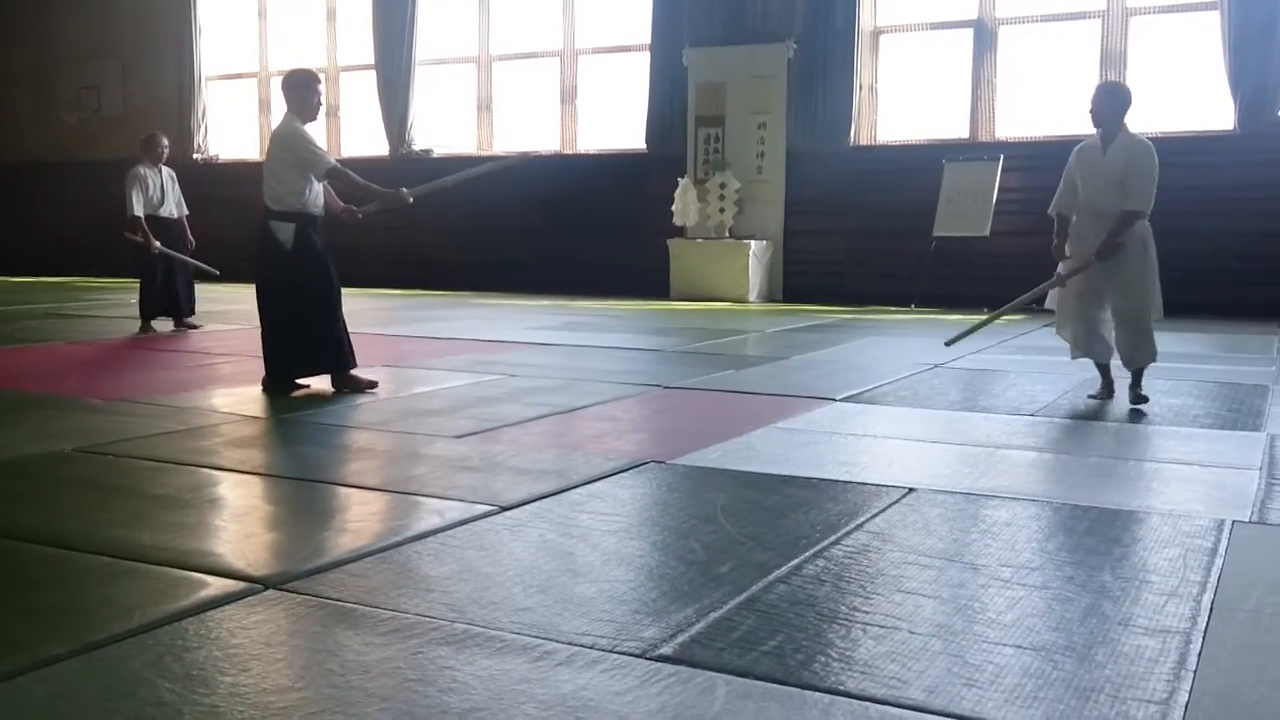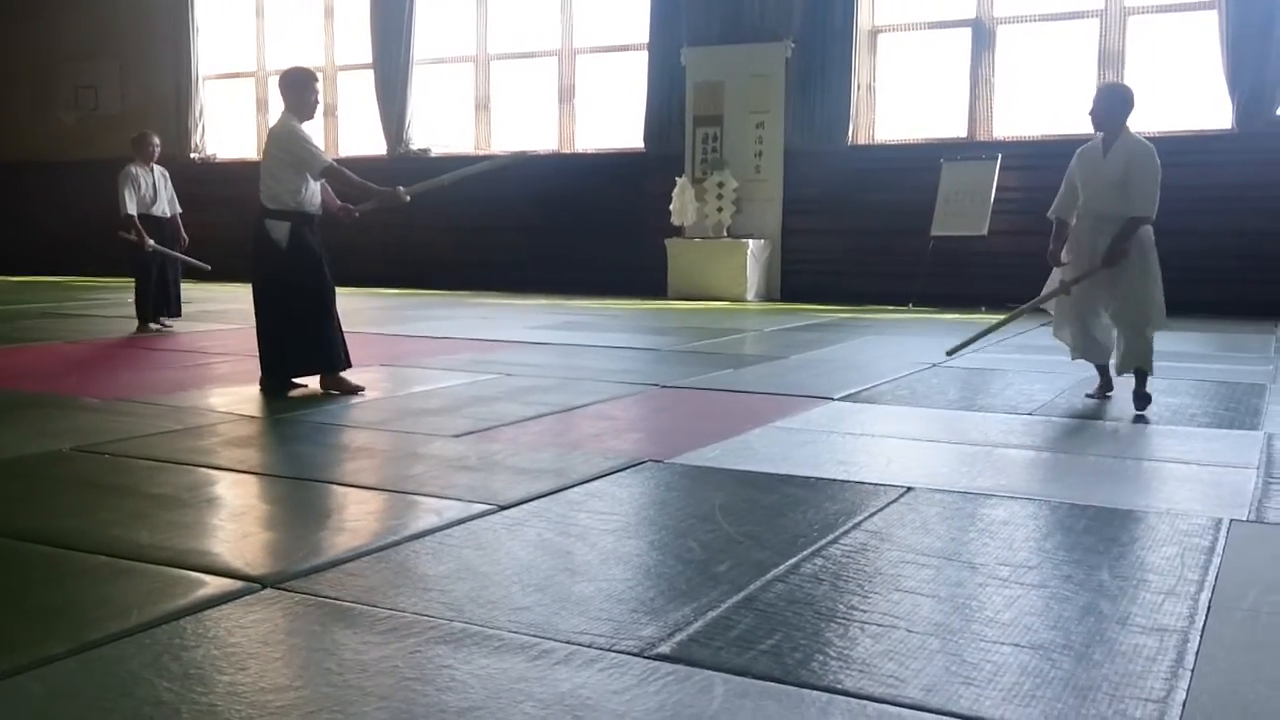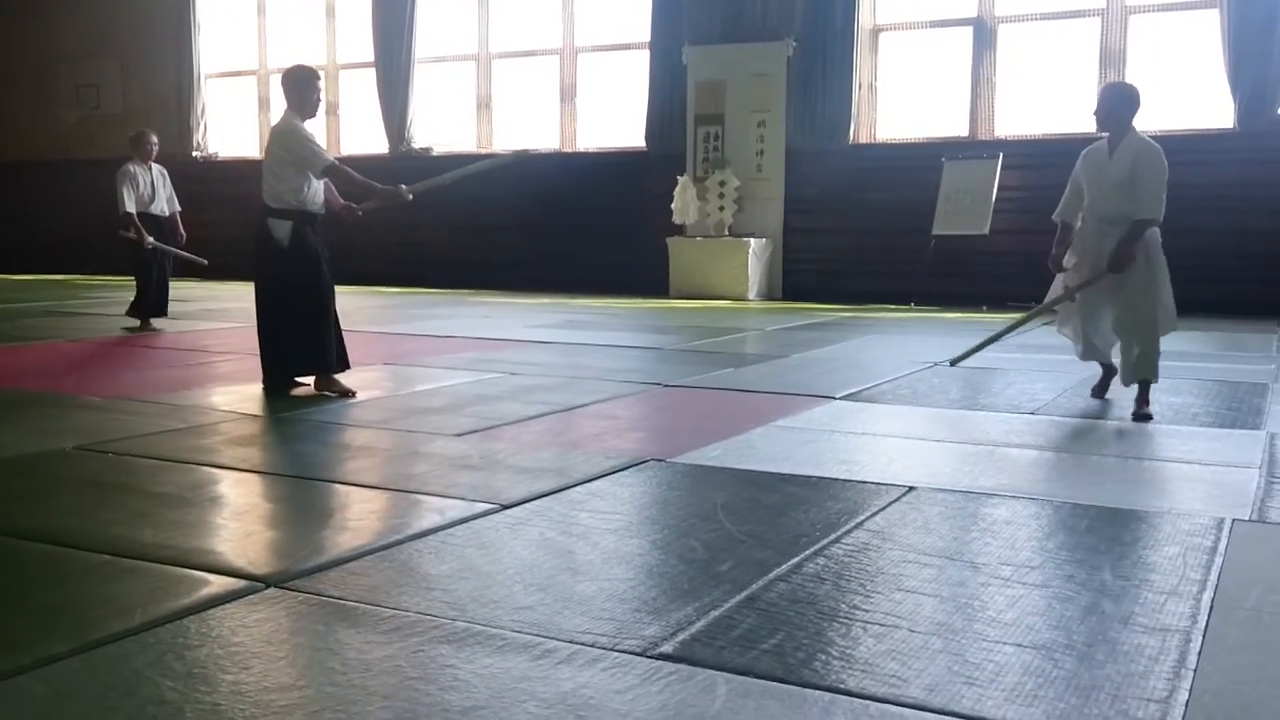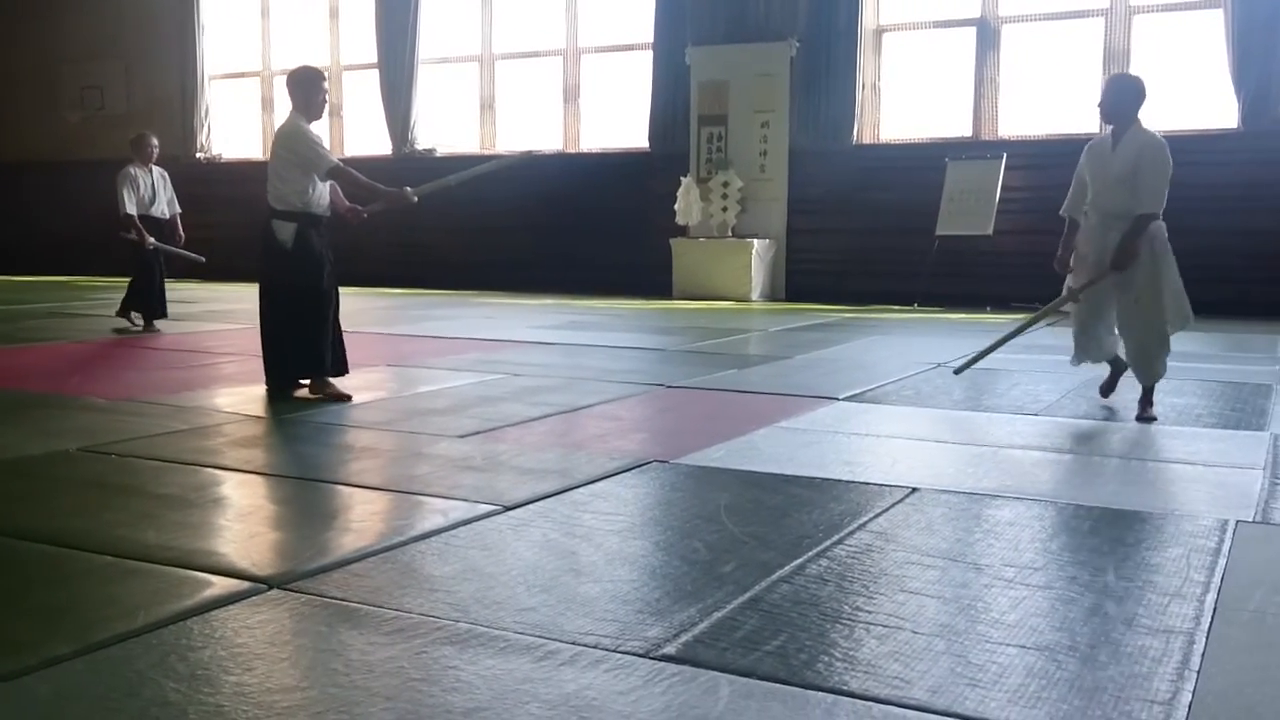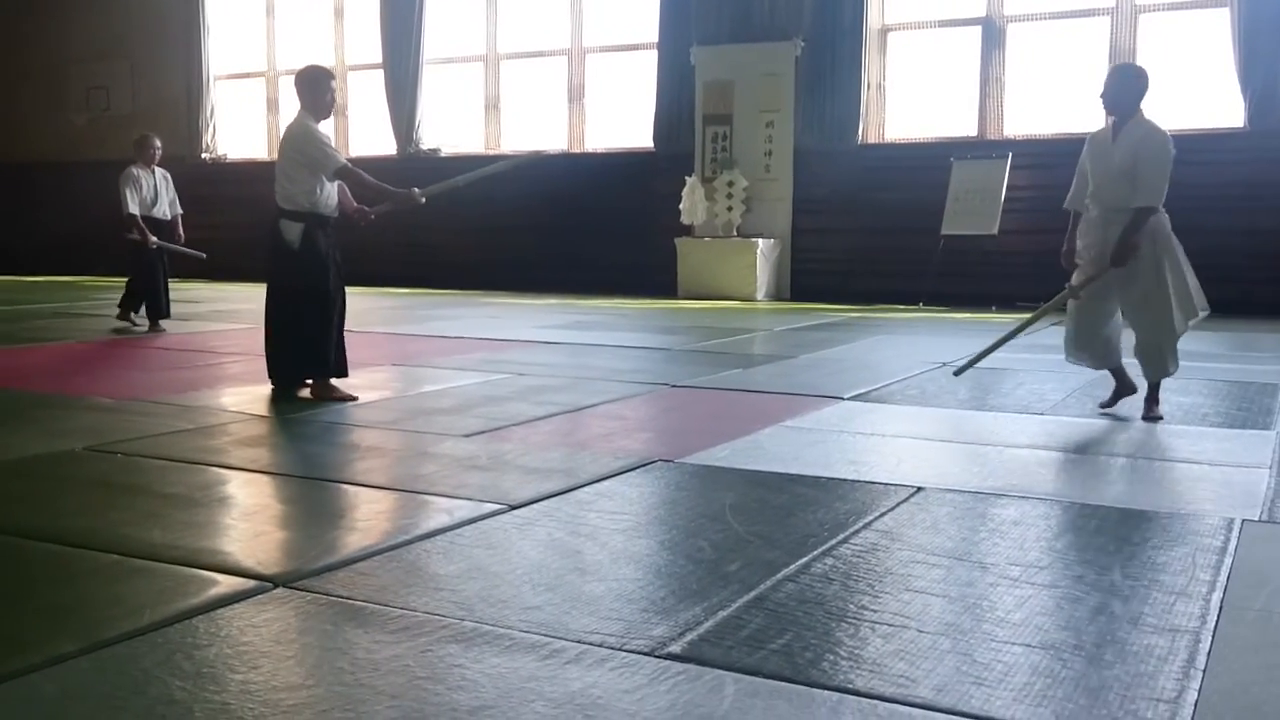
dt=0.1s
person 1, frame 1
left shoulder: (1140, 150)
right shoulder: (1082, 152)
left elbow: (1140, 204)
right elbow: (1066, 200)
left wrist: (1112, 238)
right wrist: (1060, 239)
left hip: (1127, 240)
right hip: (1085, 239)
left knee: (1132, 313)
right knee: (1087, 312)
left ankle: (1136, 382)
right ankle: (1105, 379)
person 1, frame 2
left shoulder: (1141, 153)
right shoulder: (1084, 154)
left elbow: (1143, 209)
right elbow: (1066, 203)
left wrist: (1117, 244)
right wrist: (1056, 243)
left hip: (1127, 244)
right hip: (1085, 243)
left knee: (1133, 317)
right knee: (1086, 315)
left ankle: (1140, 389)
right ankle: (1103, 375)
person 1, frame 3
left shoulder: (1148, 153)
right shoulder: (1090, 155)
left elbow: (1150, 211)
right elbow: (1071, 205)
left wrist: (1124, 248)
right wrist: (1059, 248)
left hip: (1133, 247)
right hip: (1091, 246)
left knee: (1137, 324)
right knee: (1089, 318)
left ankle: (1142, 398)
right ankle: (1107, 368)
person 1, frame 4
left shoulder: (1152, 147)
right shoulder: (1095, 148)
left elbow: (1151, 206)
right elbow: (1076, 201)
left wrist: (1125, 247)
right wrist: (1066, 248)
left hip: (1137, 243)
right hip: (1095, 242)
left knee: (1143, 324)
right knee: (1089, 319)
left ankle: (1146, 398)
right ankle: (1116, 362)
person 1, frame 5
left shoulder: (1153, 138)
right shoulder: (1096, 140)
left elbow: (1150, 199)
right elbow: (1080, 194)
left wrist: (1126, 241)
right wrist: (1070, 241)
left hip: (1140, 236)
right hip: (1098, 236)
left knee: (1151, 320)
right knee: (1087, 316)
left ankle: (1152, 396)
right ankle: (1121, 380)
person 2, frame 1
left shoulder: (291, 134)
right shoulder: (291, 134)
left elbow: (319, 182)
right elbow: (335, 173)
left wrist: (339, 208)
right wrist: (384, 196)
left hip: (291, 230)
right hip: (291, 232)
left knee: (286, 305)
right knee: (321, 297)
left ankle: (279, 375)
right ankle: (340, 371)
person 2, frame 2
left shoulder: (291, 132)
right shoulder: (288, 132)
left elbow: (316, 179)
right elbow: (332, 171)
left wrist: (335, 206)
right wrist: (380, 194)
left hip: (289, 229)
right hip: (287, 230)
left knee: (281, 303)
right knee: (315, 297)
left ankle: (275, 374)
right ankle: (329, 371)
person 2, frame 3
left shoulder: (294, 131)
right shoulder: (289, 131)
left elbow: (320, 178)
right elbow: (334, 170)
left wrist: (339, 205)
right wrist: (383, 193)
left hip: (294, 227)
right hip: (290, 229)
left knee: (284, 303)
right knee: (314, 297)
left ankle: (278, 373)
right ankle: (323, 372)
person 2, frame 4
left shoulder: (300, 132)
right shoulder: (295, 132)
left elbow: (326, 179)
right elbow: (339, 171)
left wrist: (343, 207)
right wrist: (388, 194)
left hip: (300, 230)
right hip: (295, 231)
left knee: (288, 304)
right knee: (315, 301)
left ankle: (282, 375)
right ankle: (318, 376)
person 2, frame 5
left shoulder: (309, 132)
right shoulder: (304, 132)
left elbow: (334, 180)
right elbow: (346, 172)
left wrist: (351, 208)
right wrist: (396, 196)
left hip: (309, 230)
right hip: (302, 231)
left knee: (295, 304)
right knee: (320, 302)
left ankle: (288, 374)
right ankle: (320, 377)
person 3, frame 1
left shoulder: (170, 174)
right shoulder: (138, 174)
left elbow: (179, 207)
right elbow: (135, 212)
left wrist: (187, 233)
right wrist: (149, 237)
left hip: (171, 228)
right hip: (151, 228)
left knee: (180, 272)
right knee: (152, 276)
left ankle: (181, 317)
right ankle: (146, 321)
person 3, frame 2
left shoulder: (162, 173)
right shoulder: (130, 173)
left elbow: (172, 205)
right elbow: (129, 210)
left wrist: (180, 230)
right wrist: (143, 235)
left hip: (163, 228)
right hip: (143, 228)
left knee: (169, 273)
right knee: (147, 275)
left ankle: (157, 314)
right ankle: (144, 320)
person 3, frame 3
left shoulder: (160, 171)
right shoulder: (128, 171)
left elbow: (171, 203)
right elbow: (127, 209)
left wrist: (179, 227)
right wrist: (142, 233)
left hip: (162, 226)
right hip: (142, 226)
left knee: (162, 271)
right knee: (147, 273)
left ankle: (137, 309)
right ankle: (145, 317)
person 3, frame 4
left shoulder: (161, 174)
right shoulder: (129, 174)
left elbow: (171, 204)
right elbow: (128, 210)
left wrist: (178, 227)
right wrist: (143, 234)
left hip: (160, 228)
right hip: (142, 229)
left knee: (149, 274)
right knee: (149, 274)
left ankle: (127, 308)
right ankle: (149, 320)
person 3, frame 5
left shoulder: (164, 175)
right shoulder: (132, 174)
left elbow: (173, 205)
right elbow: (131, 210)
left wrist: (178, 227)
right wrist: (145, 233)
left hip: (161, 229)
right hip: (143, 229)
left knee: (142, 274)
right knee: (153, 275)
left ankle: (126, 310)
right ankle: (155, 319)
